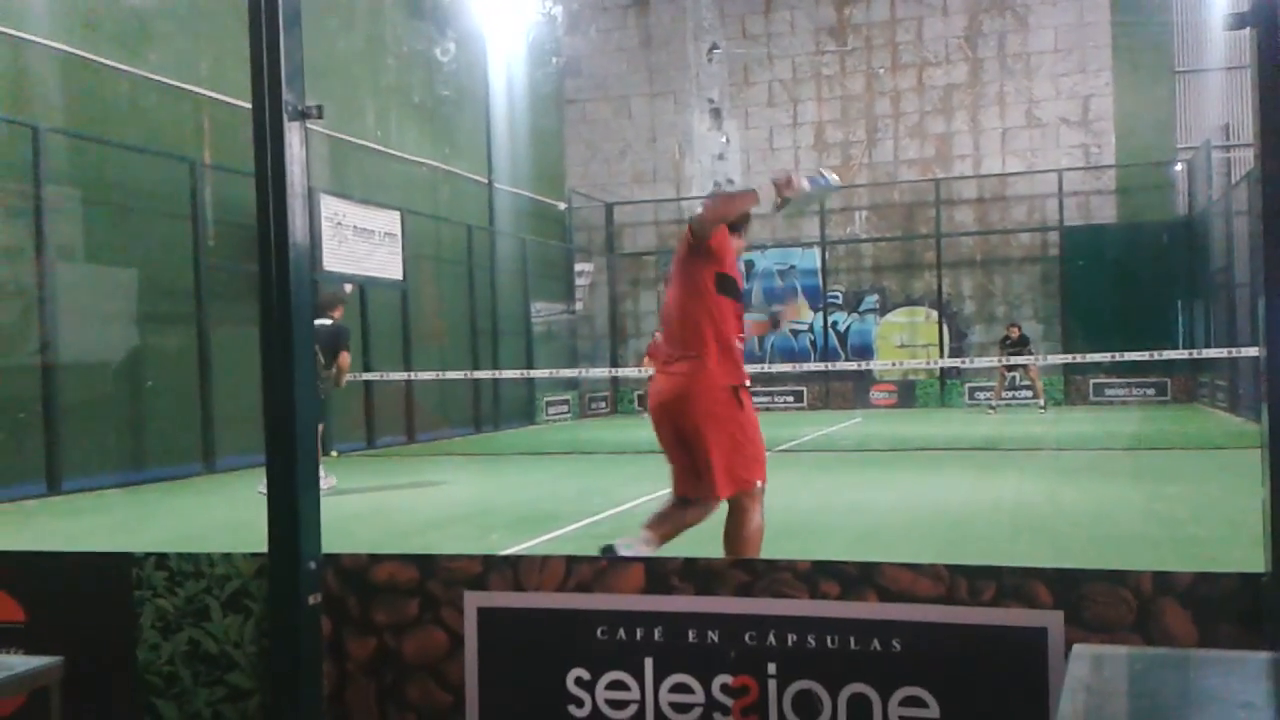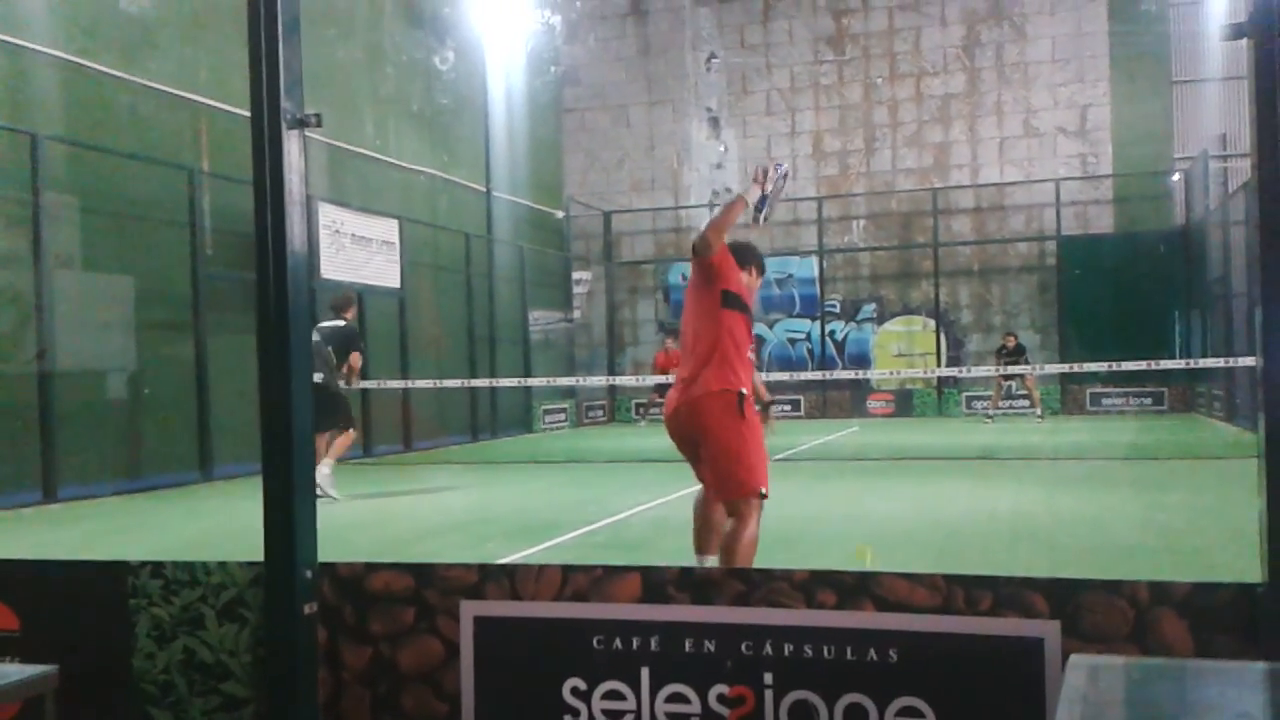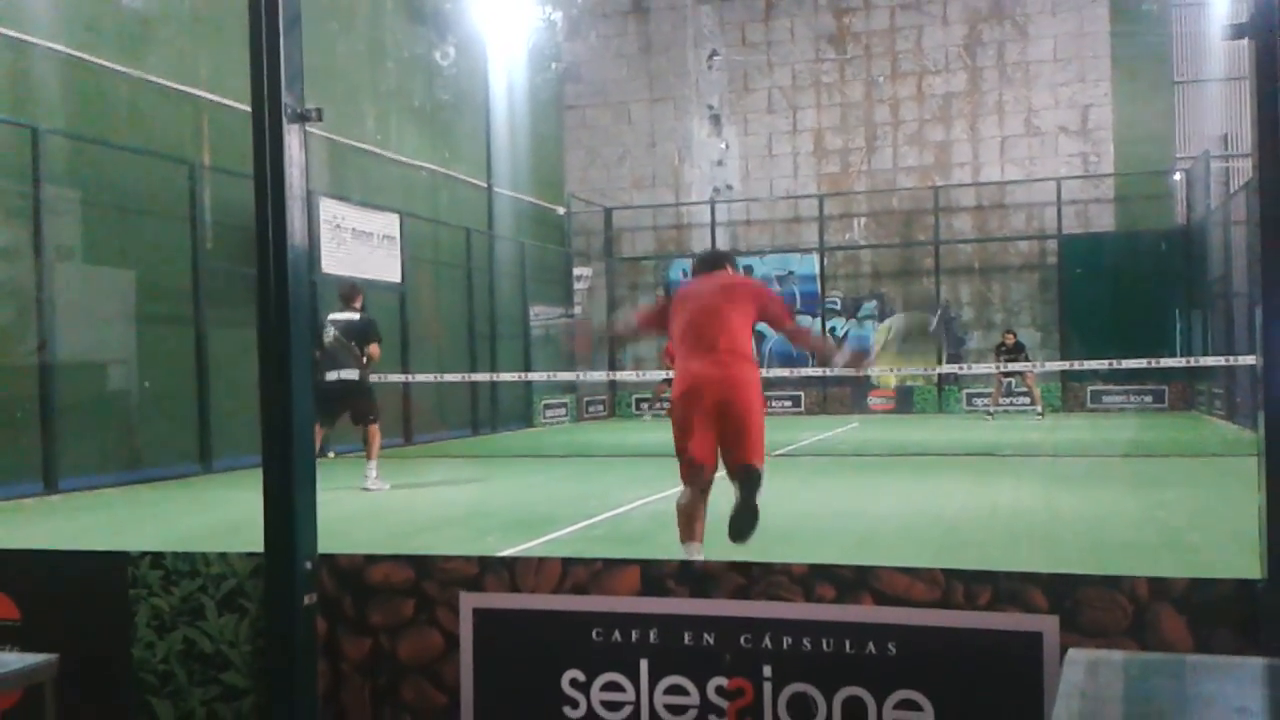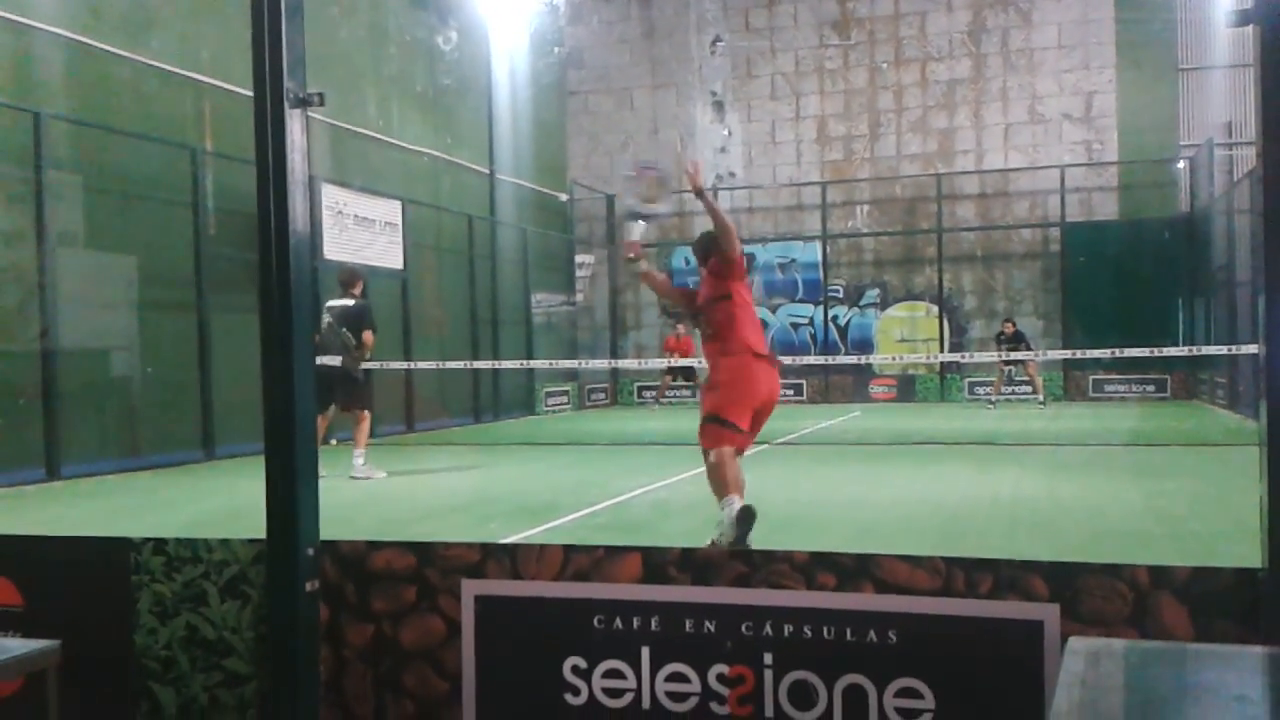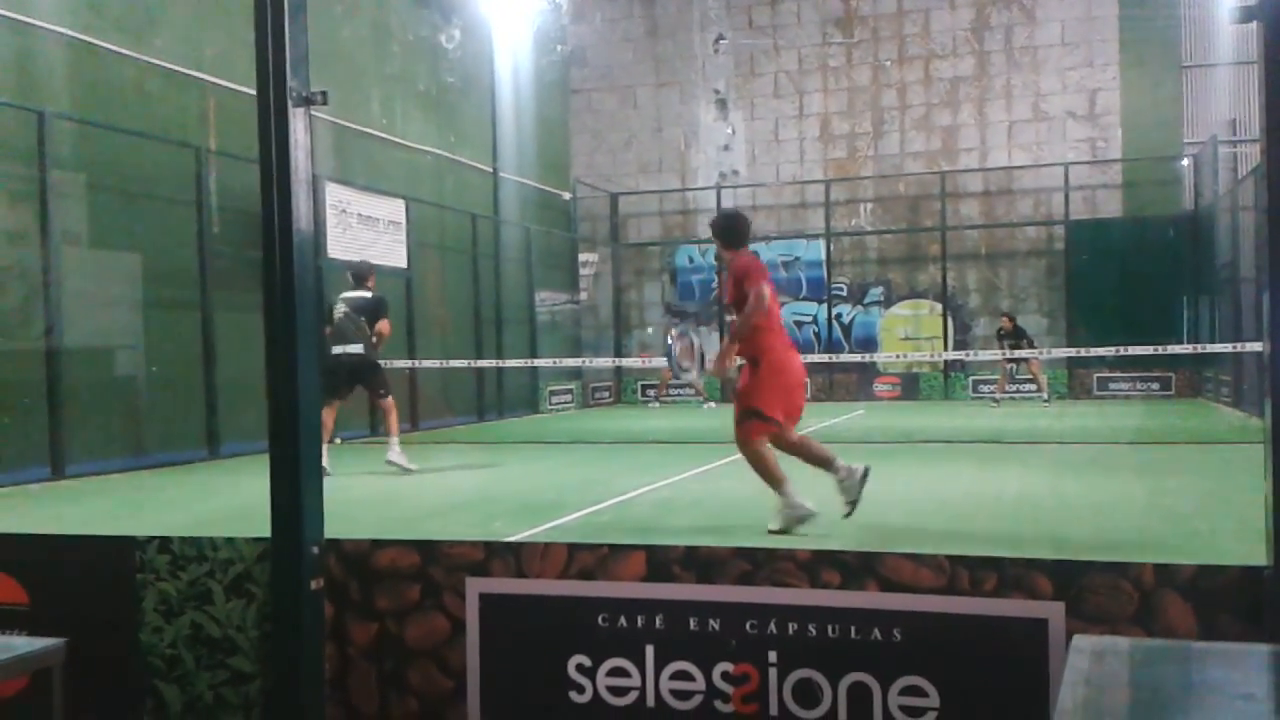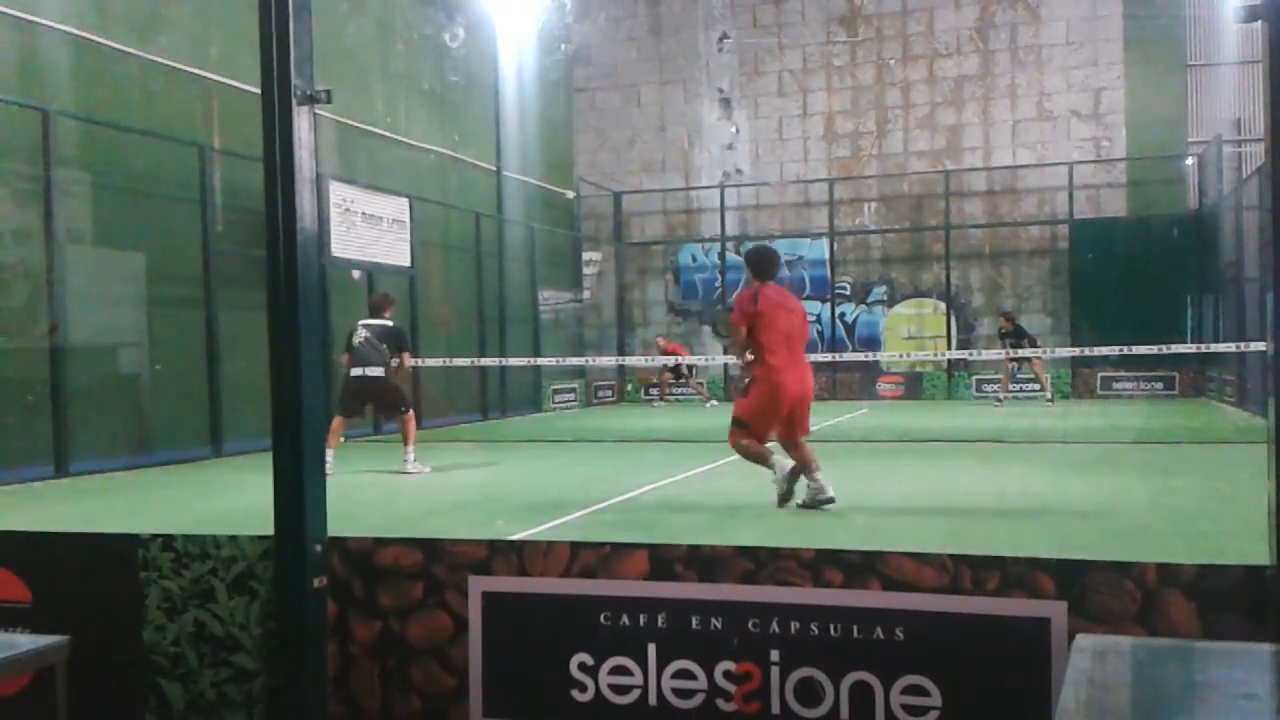
dt=0.3s
person 1, frame 1
left shoulder: (693, 266)
right shoulder: (709, 240)
right elbow: (709, 214)
right wrist: (770, 191)
left hip: (668, 394)
right hip: (710, 391)
left knee: (695, 498)
right knee: (747, 498)
left ankle: (629, 550)
person 1, frame 2
left shoulder: (725, 302)
right shoulder: (715, 271)
left elbow: (741, 364)
right elbow: (709, 237)
left wrist: (764, 401)
right wrist: (750, 195)
left hip: (682, 406)
right hip: (718, 402)
left knee: (716, 487)
right knee: (745, 506)
person 1, frame 3
left shoulder: (680, 296)
right shoulder: (745, 288)
left elbow: (632, 329)
right elbow: (795, 330)
right wrist: (833, 352)
left hip: (690, 387)
right hip: (737, 382)
left knee: (696, 484)
right knee: (746, 470)
left ankle: (692, 564)
right ankle: (748, 484)
person 1, frame 4
left shoulder: (726, 270)
right shoulder: (704, 292)
left elbow: (729, 236)
right elbow: (674, 294)
left wrist: (701, 193)
right wrist: (641, 264)
left hip: (737, 371)
right hip: (763, 379)
left knee: (718, 450)
right knee: (728, 452)
left ankle: (735, 511)
right ankle: (734, 526)
person 1, frame 5
left shoulder: (743, 265)
right shoulder: (748, 264)
left elbow: (761, 301)
left wrist: (730, 342)
left hip: (768, 365)
right hip: (785, 363)
left knee: (749, 440)
right knee: (784, 438)
left ankle: (794, 504)
right ankle: (847, 472)
person 1, frame 6
left shoulder: (747, 297)
right shoulder: (794, 301)
left elbow: (739, 338)
left wrist: (744, 354)
left hip: (771, 380)
right hip: (802, 378)
left knee: (740, 439)
right knee: (794, 439)
left ankle: (781, 468)
right ankle: (818, 487)
person 2, frame 1
left shoulder: (313, 327)
right shoulder: (340, 329)
right elbow: (344, 361)
right wrist: (341, 379)
right hip: (315, 388)
left knee: (317, 427)
left ankle: (321, 476)
person 2, frame 2
left shoulder: (319, 328)
right shoulder: (350, 330)
left elbow: (319, 359)
right elbow: (354, 361)
right wrist: (350, 377)
left hip: (310, 384)
right hip: (326, 385)
left knee: (322, 432)
right knee: (348, 433)
left ankle: (317, 482)
right ankle: (323, 471)
person 2, frame 3
left shoulder: (327, 321)
right shoulder: (366, 321)
left elbow: (318, 354)
right elbow: (374, 352)
right wrist: (365, 366)
left hip: (328, 381)
right hip: (355, 380)
left knee: (319, 427)
right knee: (372, 427)
right ankle: (371, 476)
person 2, frame 4
left shoulder: (327, 306)
right shoulder: (362, 307)
left elbow: (318, 339)
right elbow: (367, 339)
right wrist: (364, 354)
left hip: (322, 366)
right hip: (345, 367)
left knee: (323, 415)
right knee: (363, 416)
right ankle: (359, 463)
person 2, frame 5
left shoulder: (338, 300)
right shoulder: (376, 299)
left elbow: (328, 331)
right elbow: (383, 328)
right wrist: (375, 342)
left hip: (336, 356)
right hip: (361, 356)
left knee: (330, 405)
right knee: (388, 403)
left ankle: (322, 457)
right ankle: (394, 451)
person 2, frame 6
left shoulder: (357, 327)
right shoulder: (396, 331)
left elbow: (346, 360)
right elbow: (405, 364)
right wrist: (393, 376)
left hip: (355, 377)
right hip: (380, 377)
left knee: (340, 417)
right knee: (408, 416)
left ankle: (326, 461)
right ankle: (409, 461)
